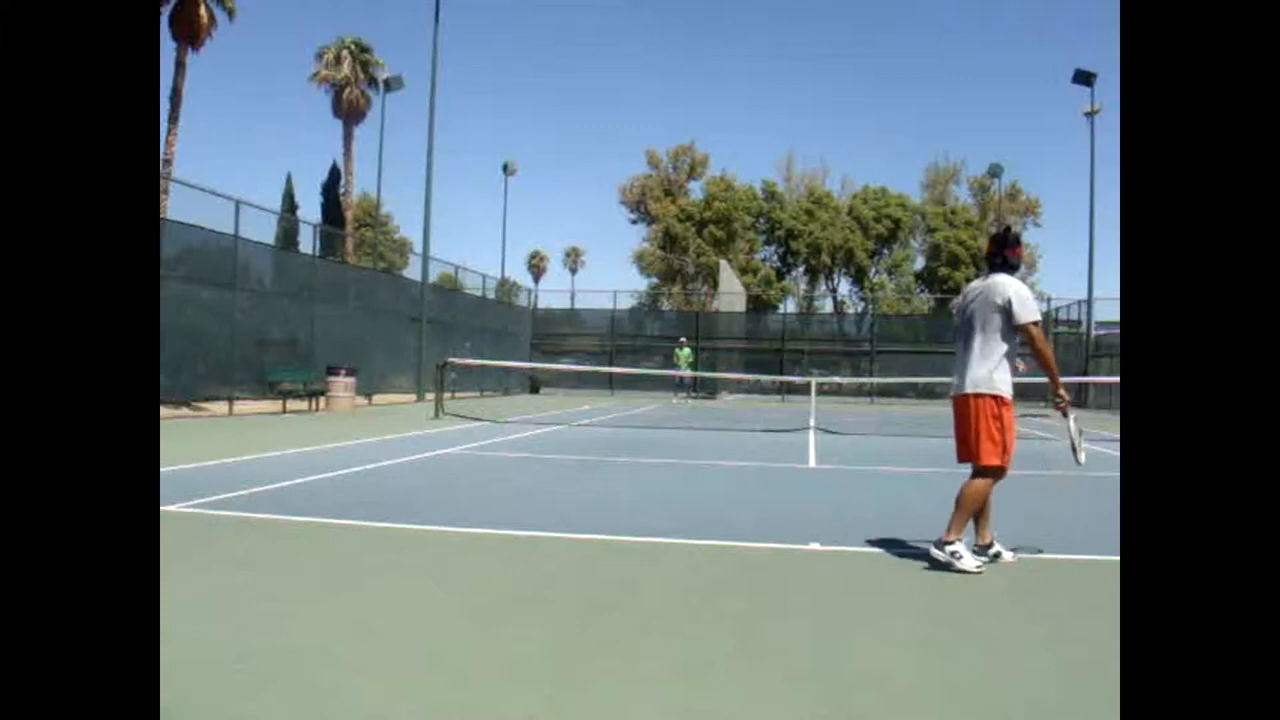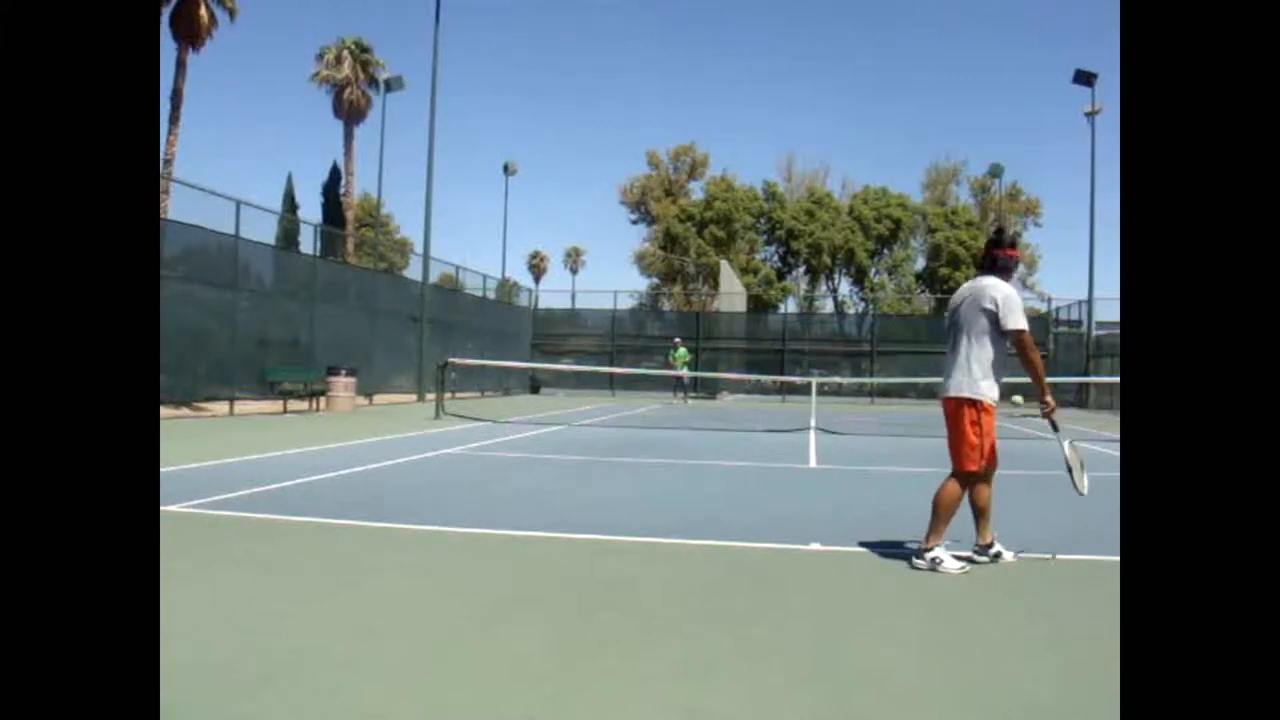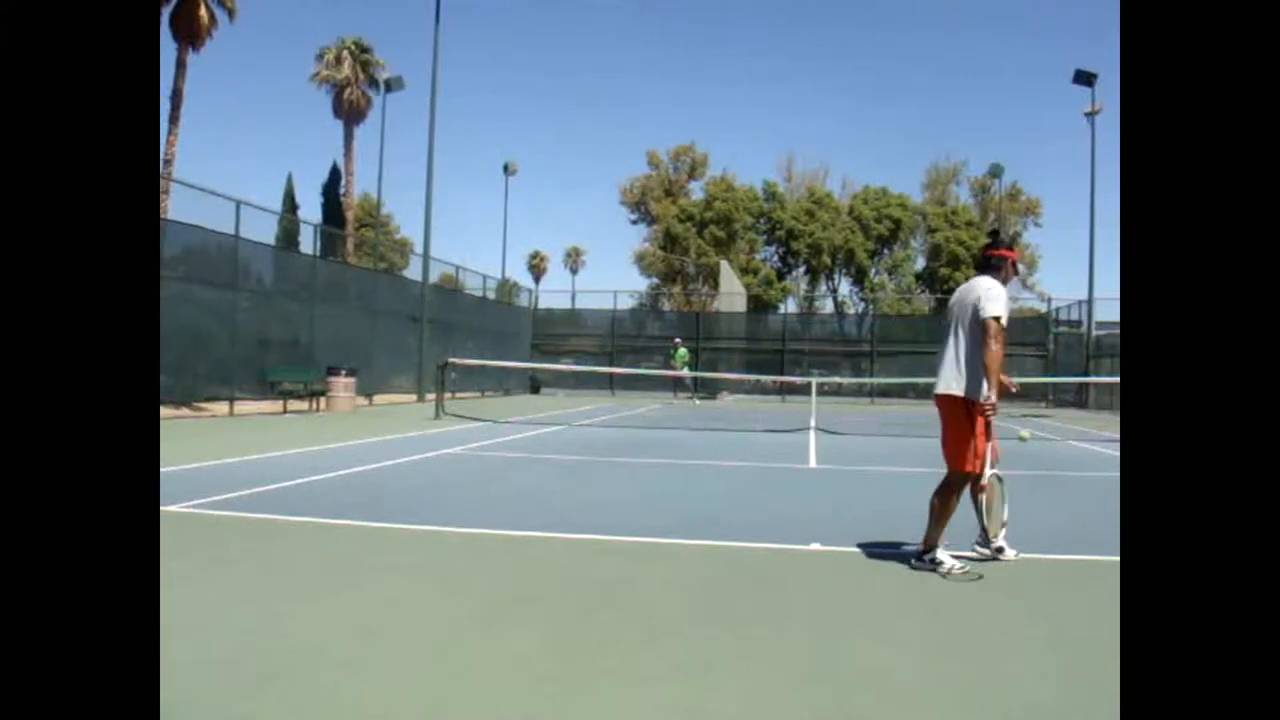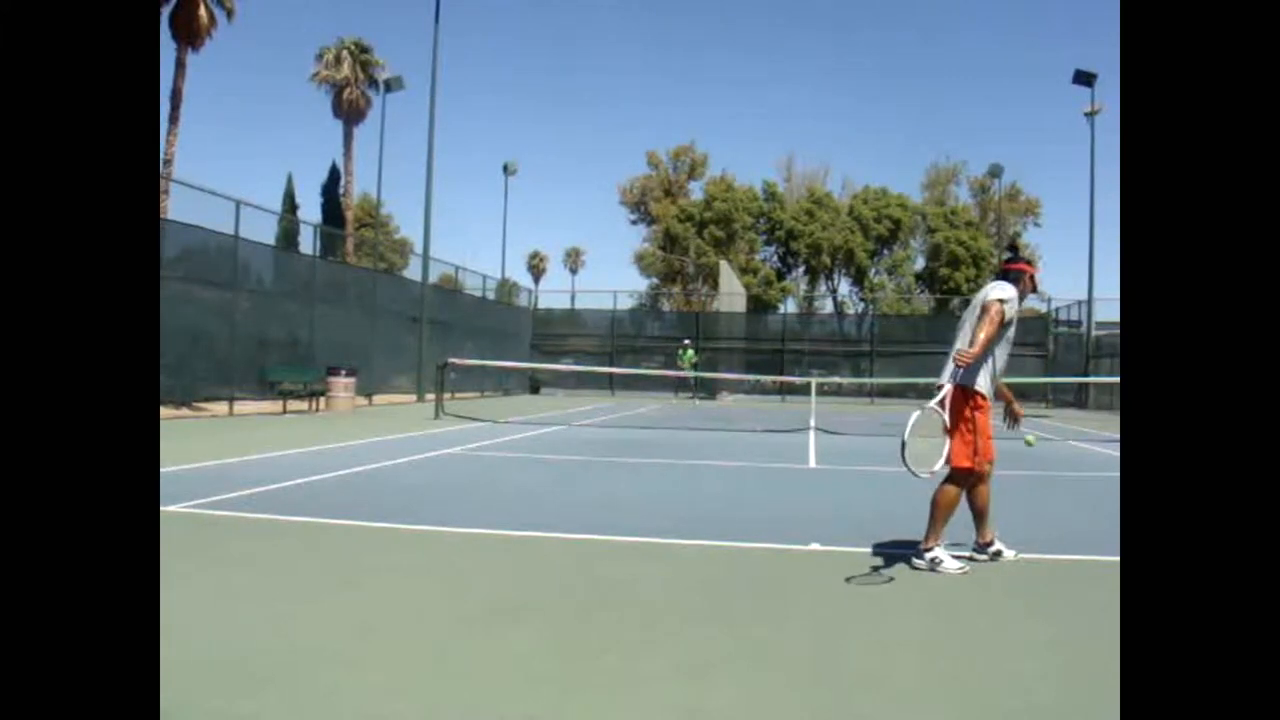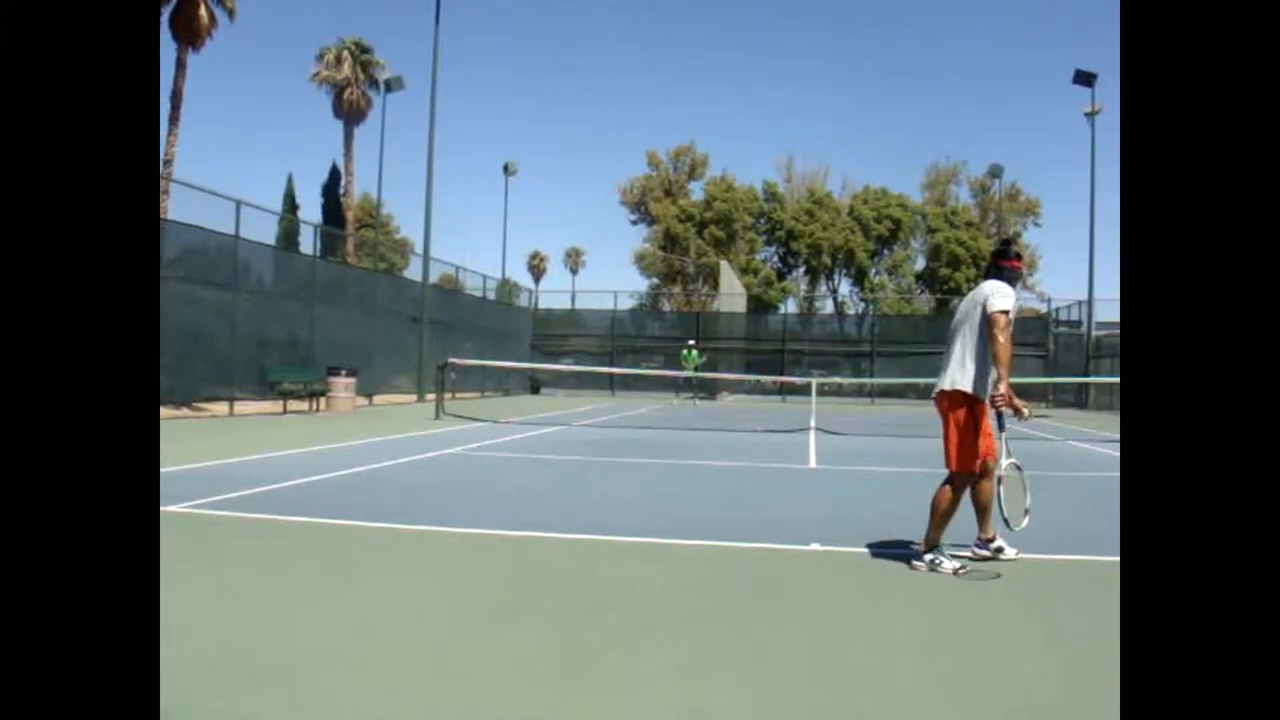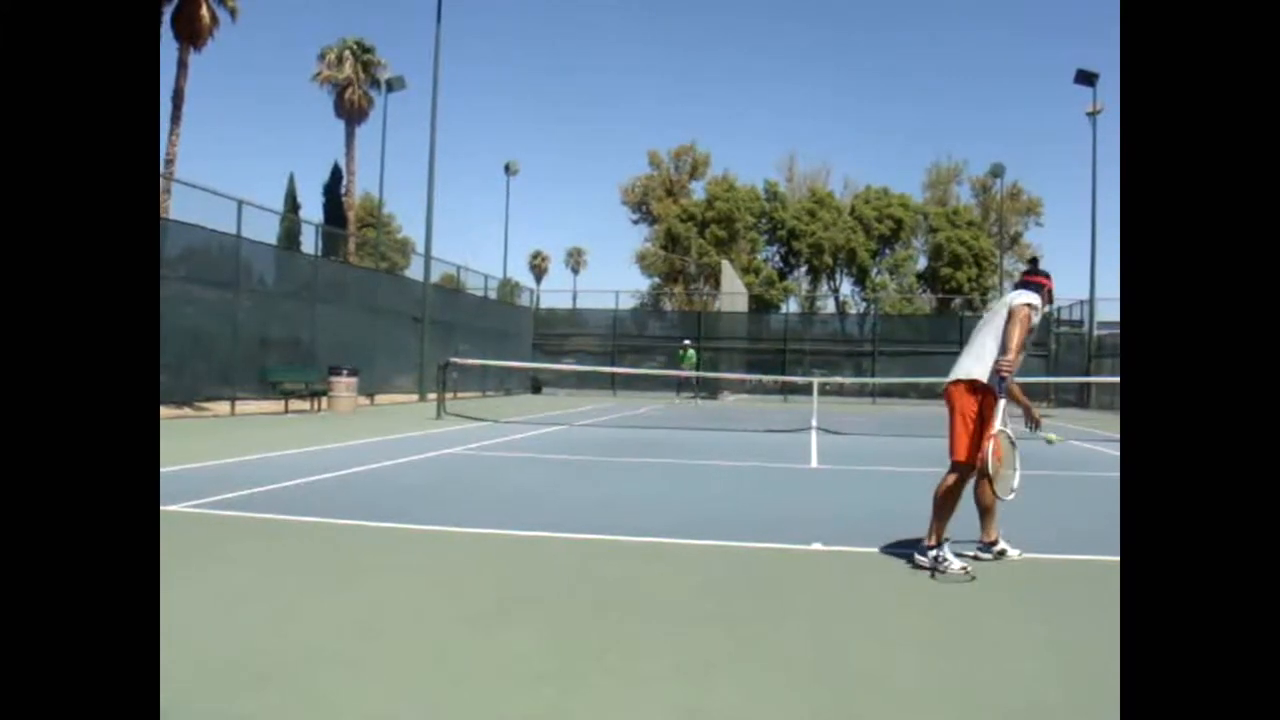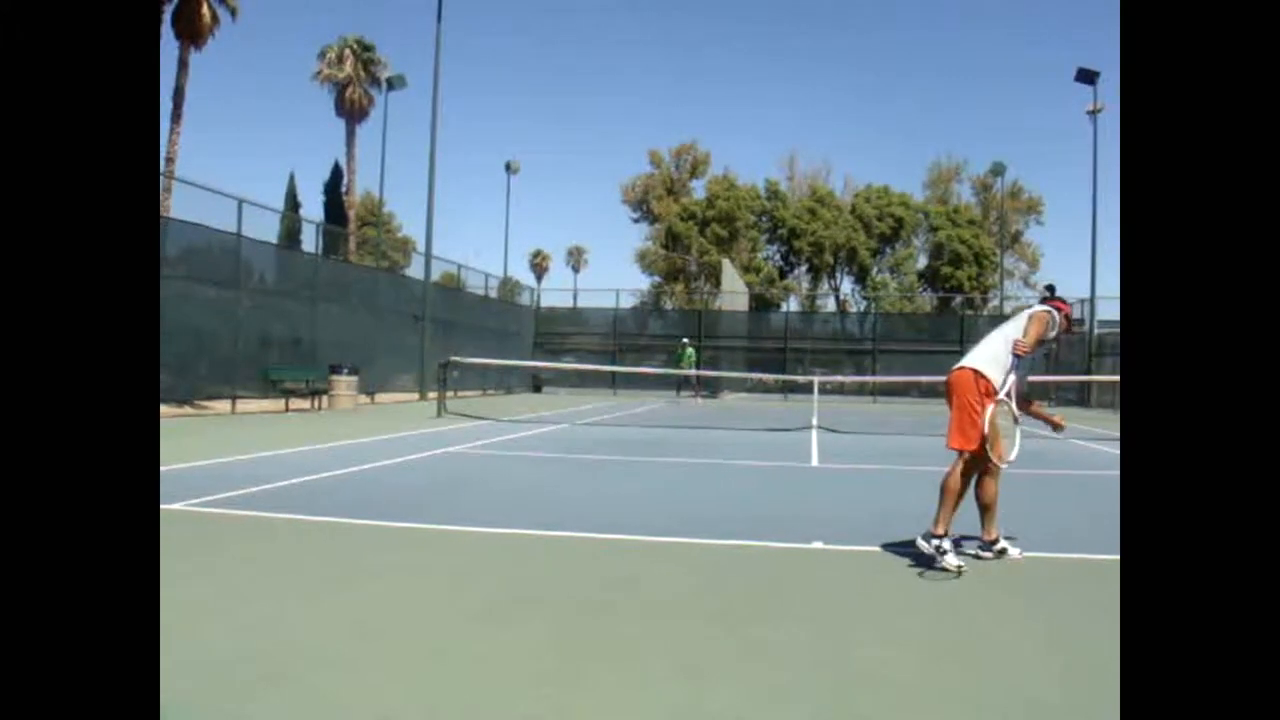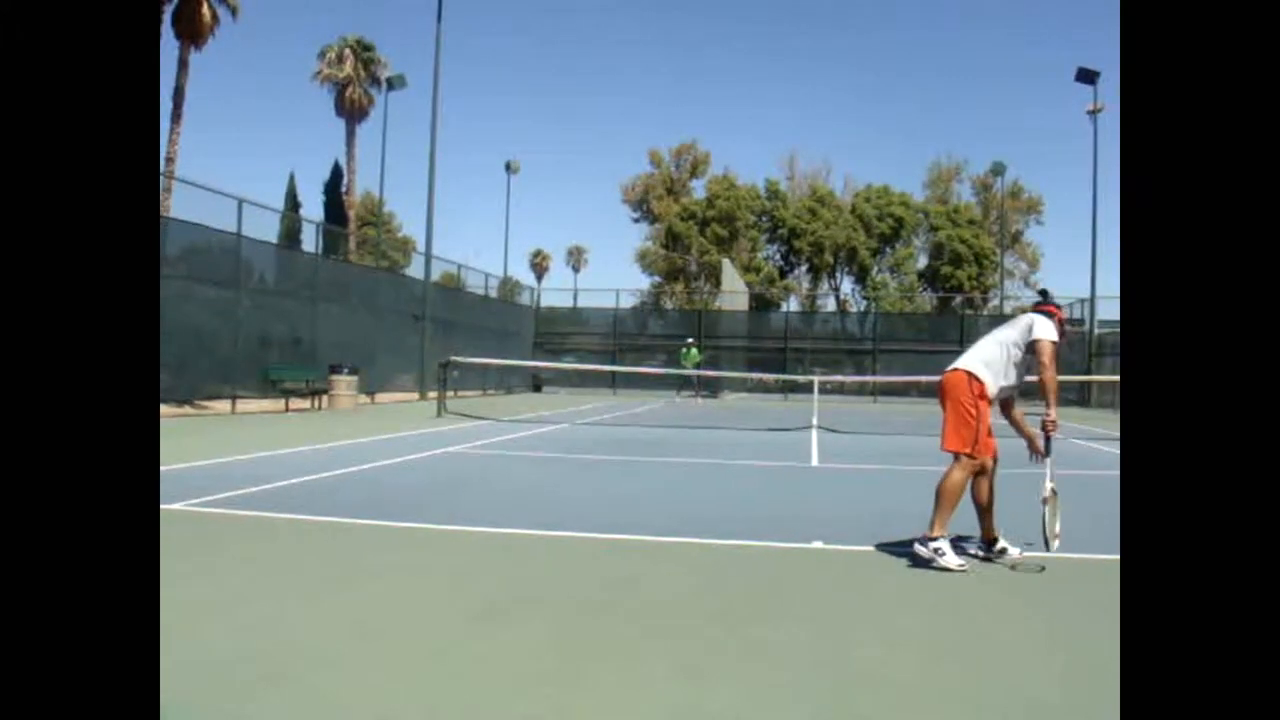
dt=0.4s
person 1, frame 1
left shoulder: (971, 289)
right shoulder: (1014, 289)
right elbow: (1037, 342)
right wrist: (1057, 385)
left hip: (964, 387)
right hip: (989, 389)
left knee: (983, 468)
right knee: (991, 469)
left ankle: (984, 543)
right ankle: (949, 541)
person 1, frame 2
left shoulder: (963, 291)
right shoulder: (1003, 293)
right elbow: (1026, 349)
right wrist: (1044, 392)
left hip: (958, 390)
right hip: (974, 394)
left knee: (984, 469)
right knee: (965, 472)
left ankle: (985, 543)
right ankle: (929, 548)
person 1, frame 3
left shoulder: (967, 290)
right shoulder: (992, 290)
right elbow: (993, 340)
left wrist: (998, 379)
right wrist: (993, 388)
left hip: (965, 391)
right hip: (965, 393)
left knee: (983, 465)
right knee: (961, 472)
left ankle: (988, 539)
right ankle: (928, 550)
person 1, frame 4
left shoulder: (994, 295)
right shoulder: (1005, 291)
right elbow: (992, 317)
left wrist: (1010, 400)
right wrist: (975, 349)
left hip: (973, 393)
right hip: (966, 390)
left knee: (982, 469)
right knee: (963, 470)
left ankle: (985, 542)
right ankle: (928, 548)
person 1, frame 5
left shoulder: (978, 295)
right shoulder: (1001, 291)
right elbow: (1000, 333)
left wrist: (1012, 400)
right wrist: (1004, 383)
left hip: (967, 393)
right hip: (963, 393)
left knee: (985, 465)
right knee: (963, 473)
left ankle: (986, 539)
right ankle: (928, 551)
person 1, frame 6
left shoulder: (1006, 304)
right shoulder: (1030, 298)
left elbow: (1001, 375)
right elbow: (1020, 322)
left wrist: (1027, 405)
right wrist: (1012, 356)
left hip: (977, 387)
right hip: (972, 386)
right knee: (964, 467)
left ankle: (990, 541)
right ankle: (931, 546)
person 1, frame 7
left shoulder: (1026, 328)
right shoulder: (1049, 313)
left elbow: (1018, 397)
right elbow: (1039, 321)
left wrist: (1048, 418)
right wrist: (1030, 340)
left hip: (982, 384)
right hip: (974, 378)
left knee: (991, 462)
right knee: (972, 458)
left ankle: (990, 539)
right ankle: (937, 535)
person 1, frame 8
left shoulder: (1022, 353)
right shoulder: (1041, 322)
left elbow: (1008, 407)
right elbow: (1047, 363)
left wrist: (1032, 440)
right wrist: (1051, 409)
left hip: (971, 386)
right hip: (968, 381)
left knee: (987, 463)
right knee: (967, 461)
left ankle: (989, 540)
right ankle: (933, 538)
